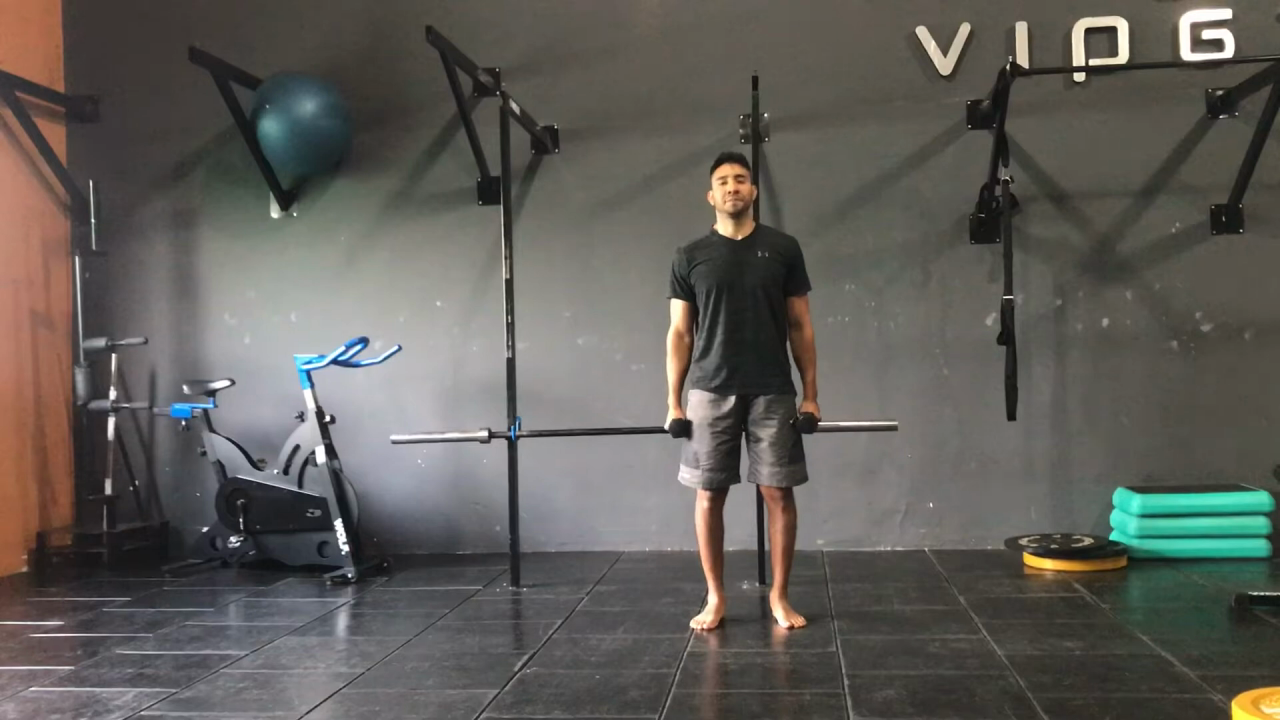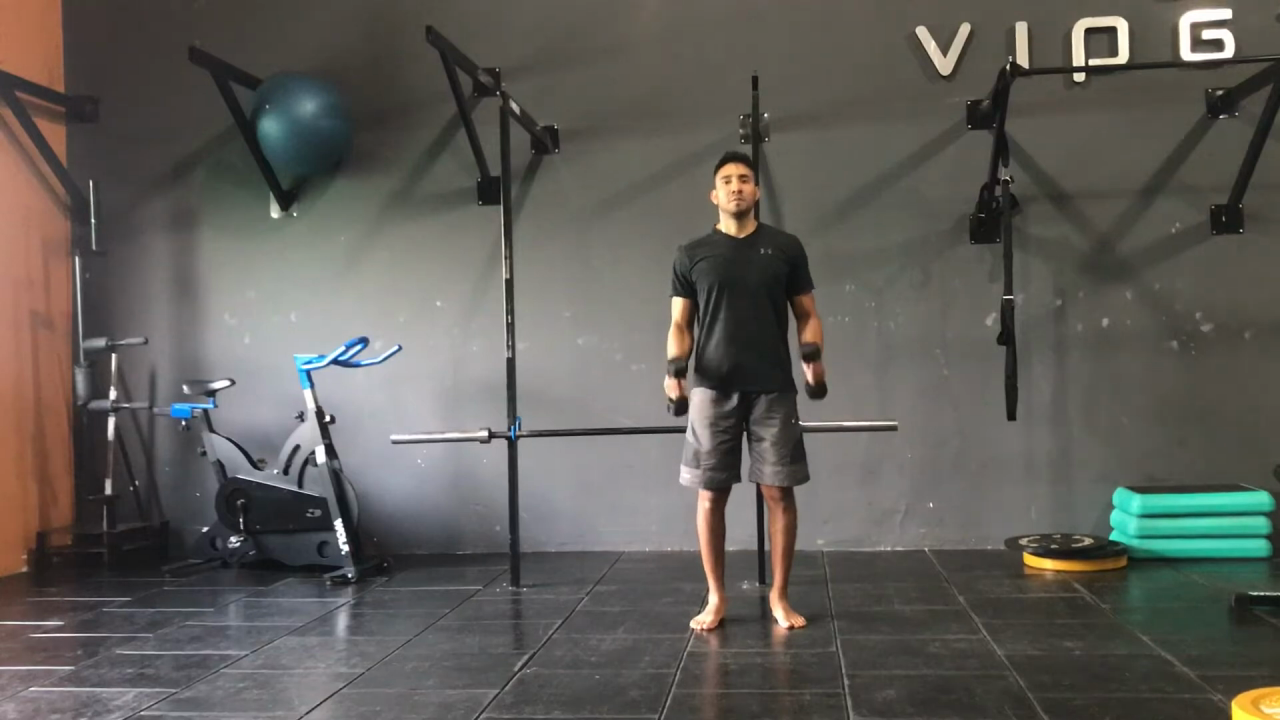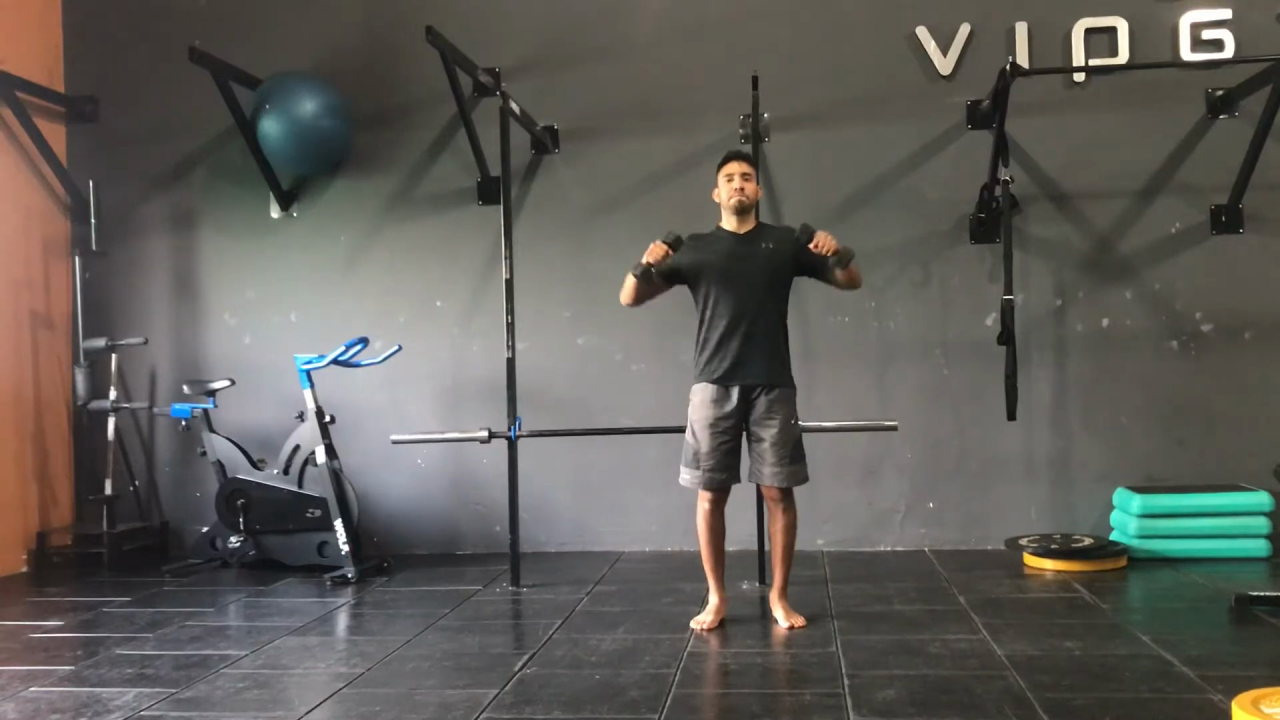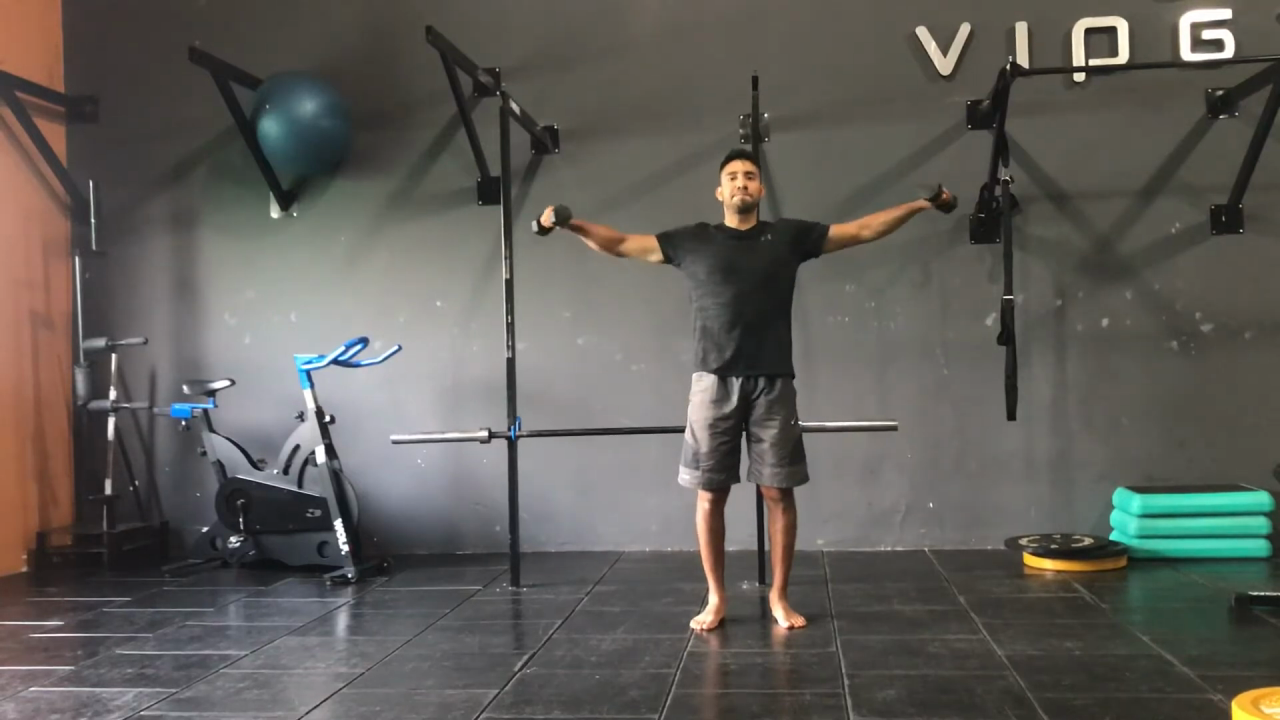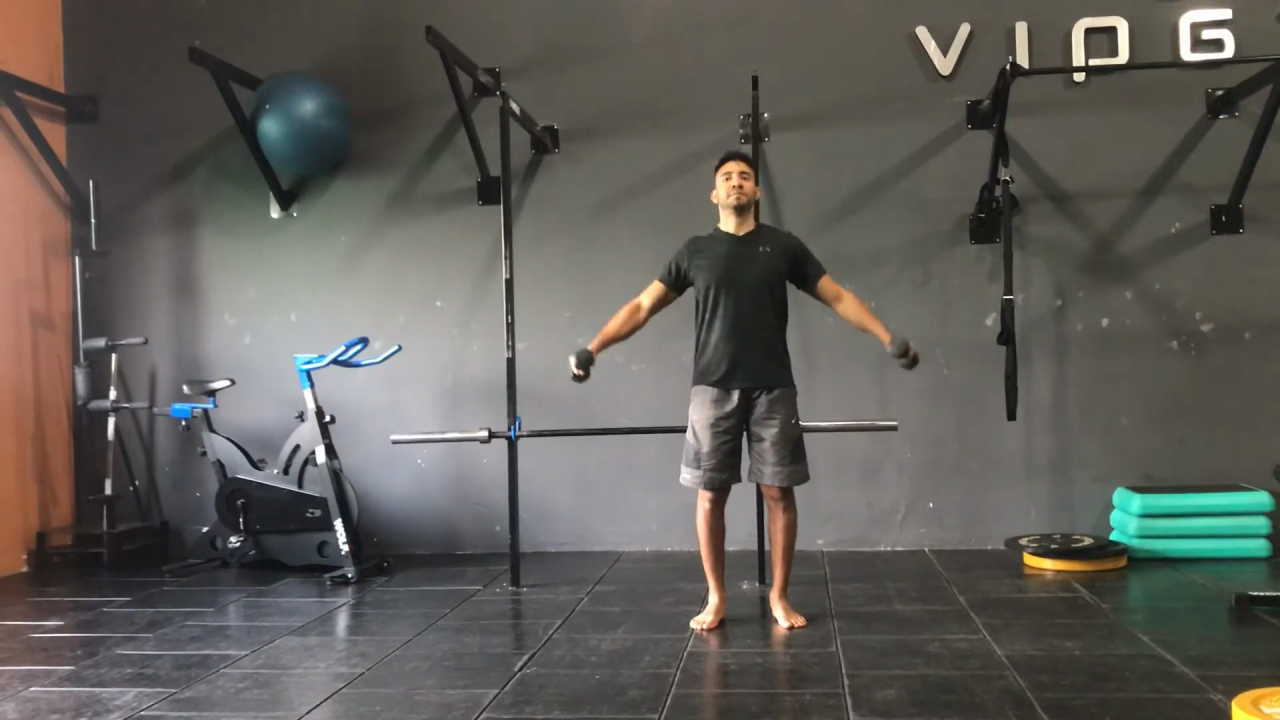
dt=1s
person 1, frame 1
left shoulder: (783, 248)
right shoulder: (690, 257)
left elbow: (799, 326)
right elbow: (680, 332)
left wrist: (810, 393)
right wrist: (674, 401)
left hip: (772, 393)
right hip: (710, 393)
left knee: (779, 493)
right knee: (709, 495)
left ankle: (779, 595)
right ankle: (715, 598)
person 1, frame 2
left shoulder: (786, 247)
right shoulder: (692, 255)
left elbow: (808, 314)
right elbow: (680, 324)
left wrist: (814, 358)
right wrist: (675, 368)
left hip: (773, 390)
right hip: (713, 392)
left knee: (779, 492)
right knee: (710, 494)
left ankle: (779, 596)
right ankle: (715, 598)
person 1, frame 3
left shoulder: (785, 242)
right shoulder: (692, 248)
left elbow: (851, 280)
right elbow: (630, 297)
left wrist: (836, 255)
right wrist: (645, 269)
left hip: (772, 386)
right hip: (714, 385)
left knee: (779, 492)
right knee: (710, 494)
left ankle: (779, 595)
right ankle: (716, 598)
person 1, frame 4
left shoulder: (789, 236)
right shoulder: (693, 241)
left elbow: (864, 229)
right elbow: (621, 243)
left wrist: (922, 205)
right wrist: (568, 224)
left hip: (772, 383)
right hip: (714, 383)
left knee: (779, 492)
right knee: (710, 493)
left ankle: (779, 595)
right ankle: (716, 598)
person 1, frame 5
left shoulder: (784, 245)
right shoulder: (694, 251)
left elbow: (838, 297)
right elbow: (643, 306)
left wrist: (888, 338)
right wrist: (594, 348)
left hip: (773, 389)
right hip: (713, 390)
left knee: (780, 492)
right knee: (710, 494)
left ankle: (779, 596)
right ankle: (715, 598)
